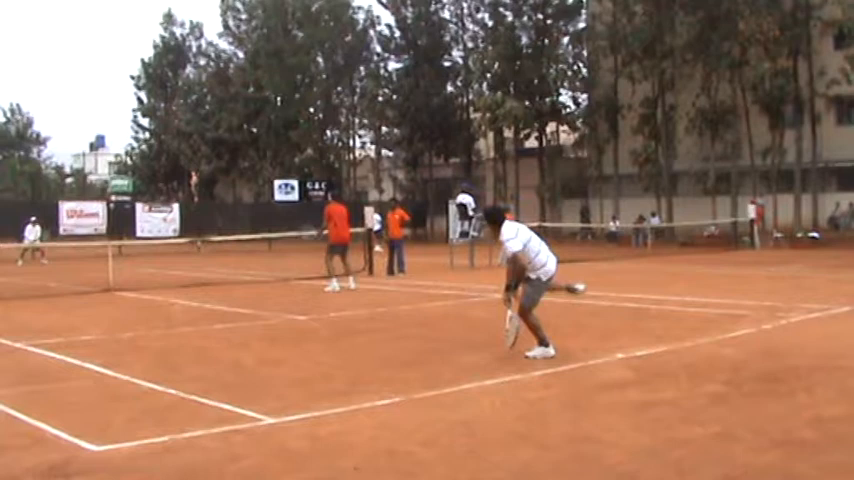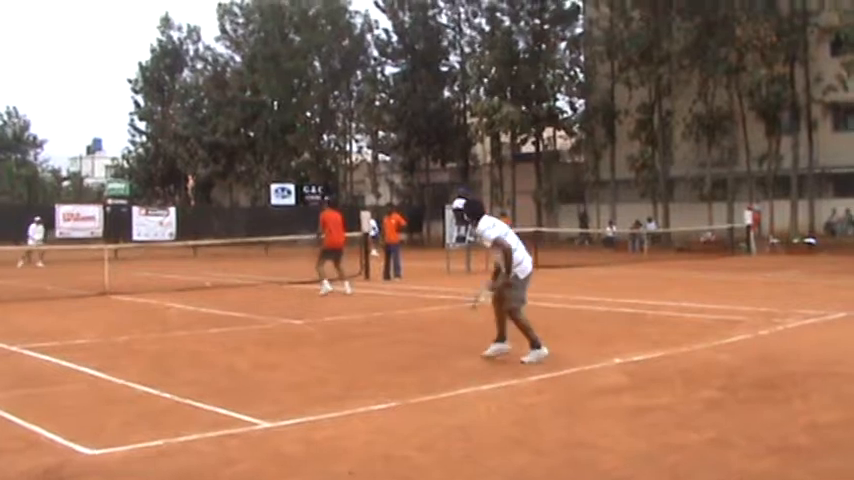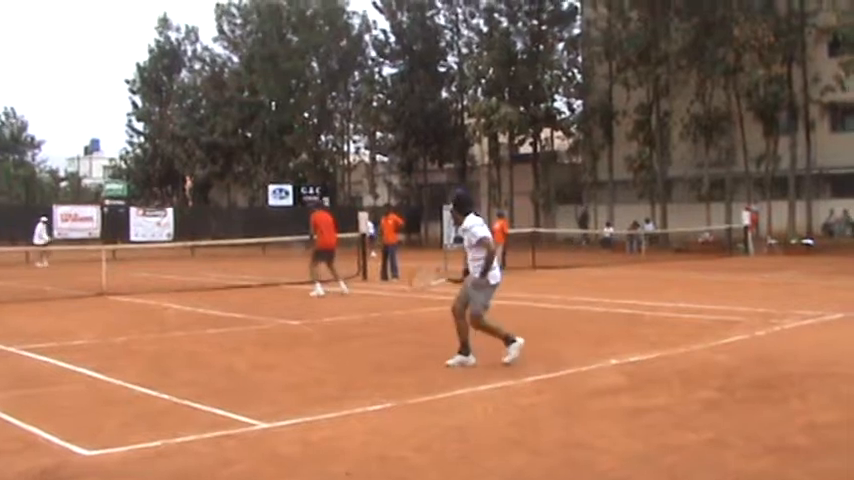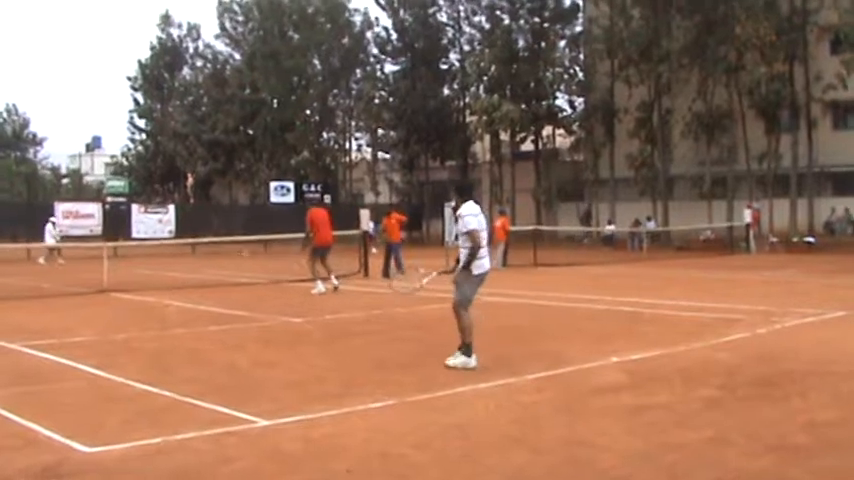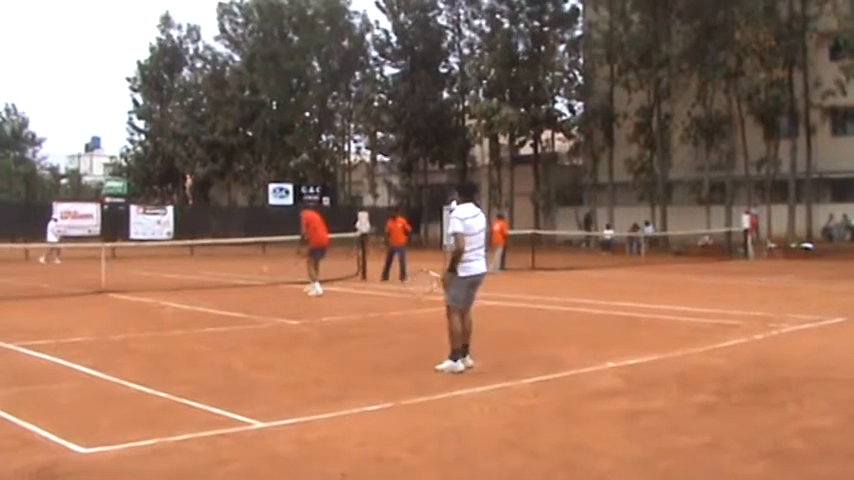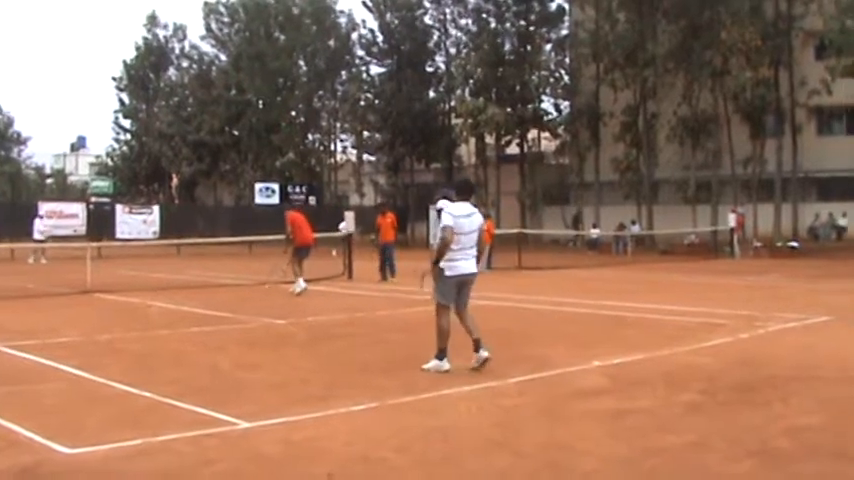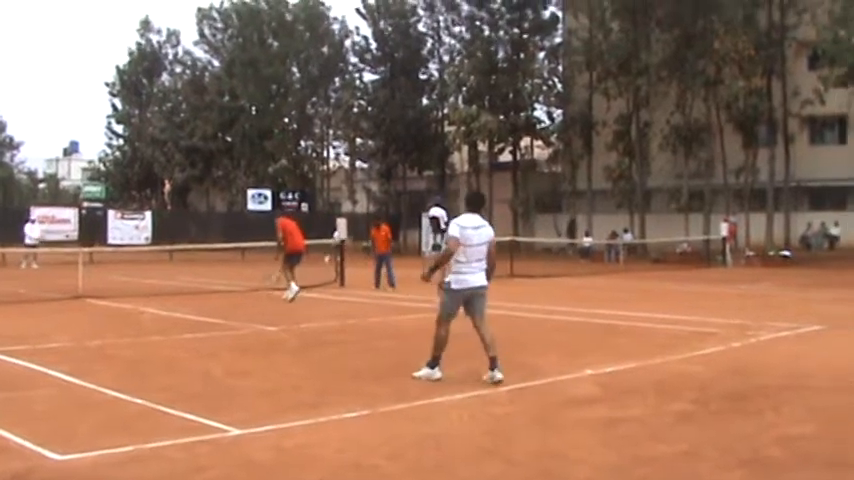
dt=0.2s
person 1, frame 1
left shoulder: (507, 239)
right shoulder: (513, 227)
left elbow: (522, 266)
right elbow: (512, 262)
left wrist: (510, 289)
right wrist: (508, 289)
left hip: (540, 272)
right hip: (548, 263)
left knee: (524, 311)
left ankle: (544, 346)
right ankle: (572, 288)
person 1, frame 2
left shoulder: (484, 230)
right shoulder: (491, 223)
left elbow: (507, 248)
left wrist: (508, 274)
right wrist: (497, 273)
left hip: (518, 271)
right hip: (516, 267)
left knee: (513, 312)
right knee: (498, 301)
left ankle: (537, 348)
right ankle: (501, 342)
person 1, frame 3
left shoulder: (473, 226)
right shoulder: (470, 225)
left elbow: (492, 250)
left wrist: (483, 278)
right wrist: (466, 273)
left hip: (485, 279)
right hip: (476, 277)
left knee: (476, 319)
right knee: (457, 310)
left ankle: (511, 341)
right ankle: (464, 354)
person 1, frame 4
left shoulder: (466, 214)
right shoulder: (475, 210)
left elbow: (477, 244)
left wrist: (463, 269)
right wrist: (458, 264)
left hip: (474, 268)
right hip: (480, 266)
left knee: (459, 308)
right knee: (462, 307)
left ankle: (467, 355)
right ankle: (467, 351)
person 1, frame 5
left shoulder: (457, 216)
right shoulder: (480, 214)
left elbow: (459, 248)
left wrist: (449, 271)
left hip: (463, 271)
right hip: (479, 269)
left knee: (453, 313)
right knee: (464, 312)
left ankle: (455, 359)
right ankle: (465, 356)
person 1, frame 6
left shoulder: (449, 212)
right shoulder: (477, 215)
left elbow: (446, 240)
right elbow: (481, 246)
left wrist: (434, 262)
left hip: (449, 269)
right hip: (469, 269)
left knee: (442, 312)
right knee: (463, 311)
left ankle: (441, 359)
right ankle: (480, 350)
person 1, frame 7
left shoulder: (458, 223)
right shoulder: (488, 228)
left elbow: (451, 249)
right elbow: (491, 260)
left wrist: (431, 270)
right wrist: (485, 279)
left hip: (457, 283)
right hip: (479, 283)
left knee: (442, 323)
right knee: (481, 325)
left ankle: (433, 367)
right ankle: (494, 369)
